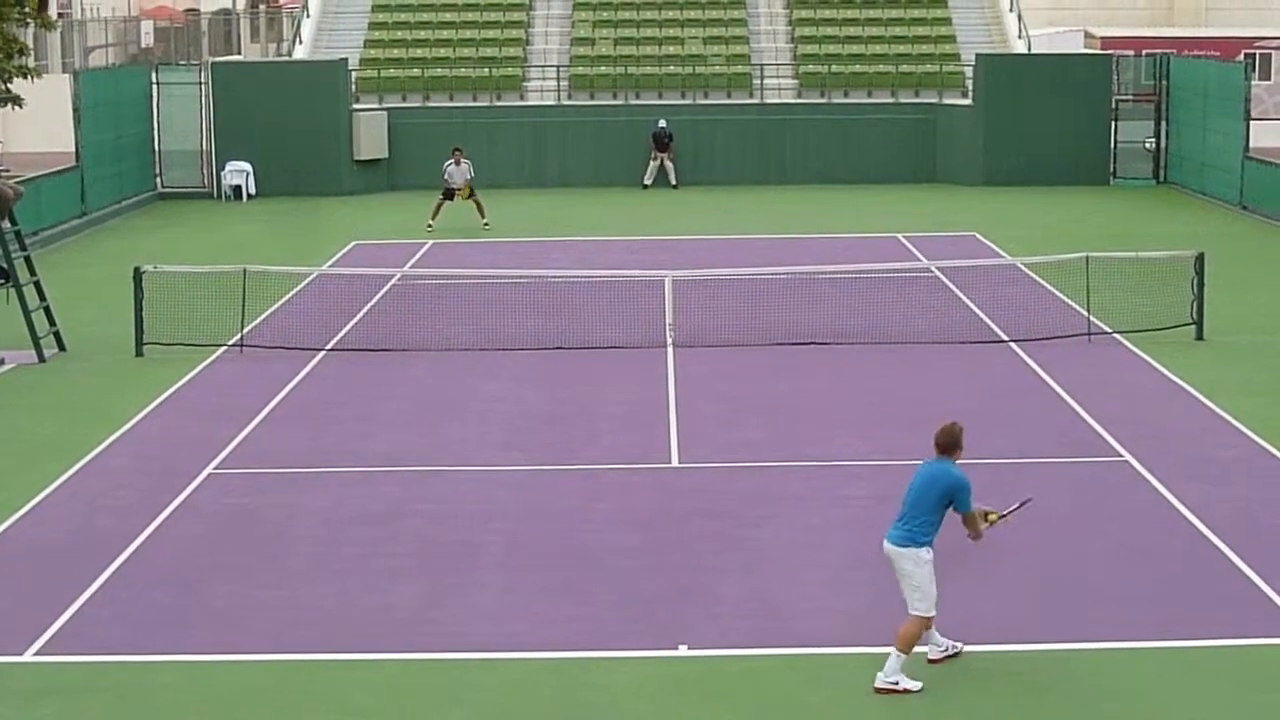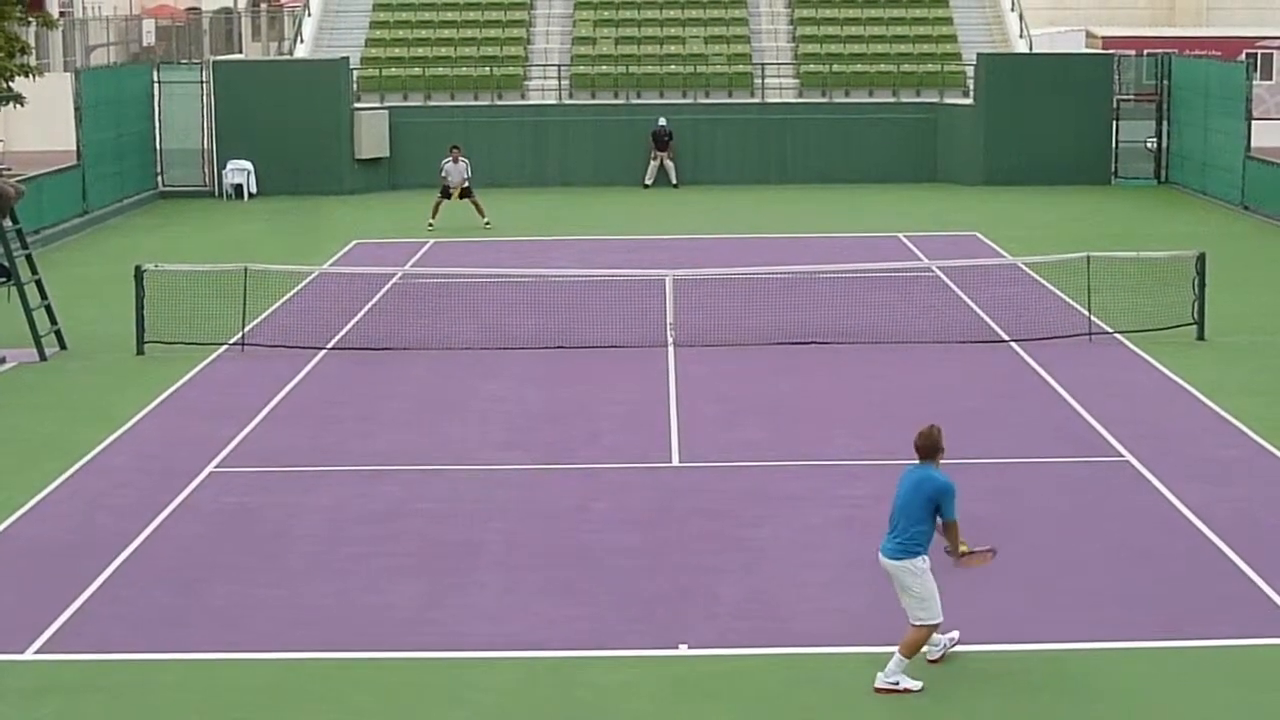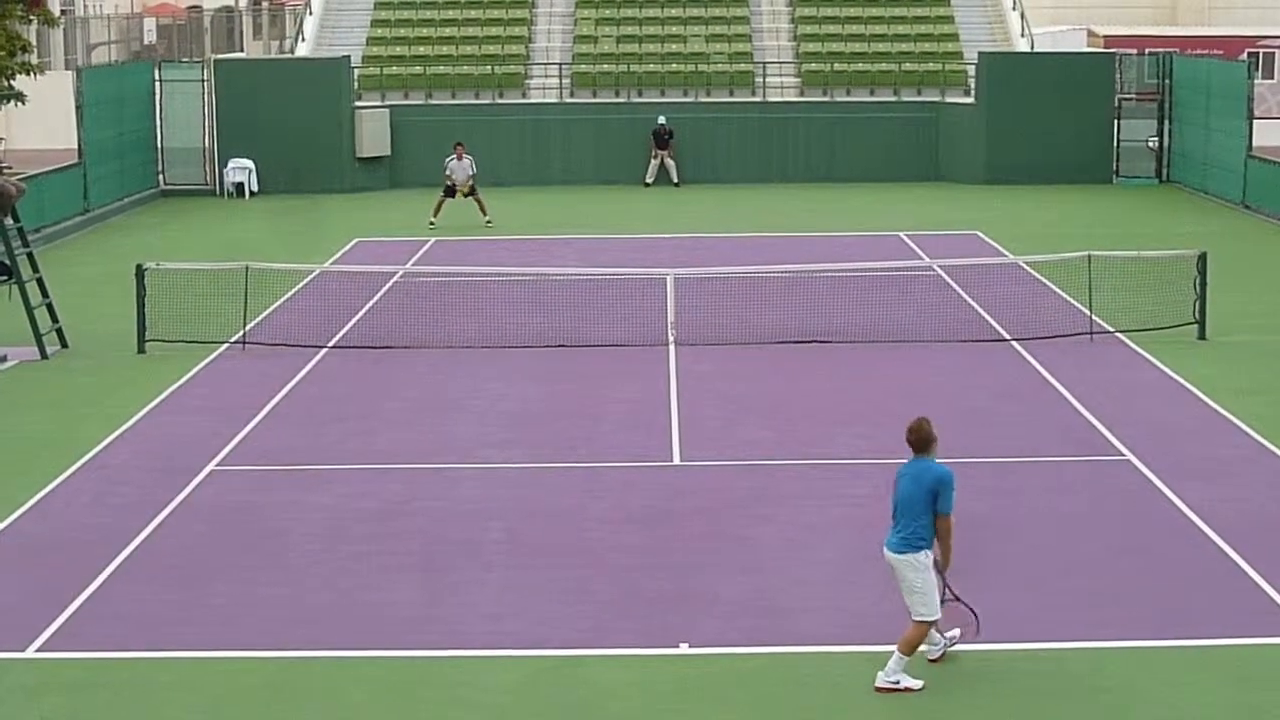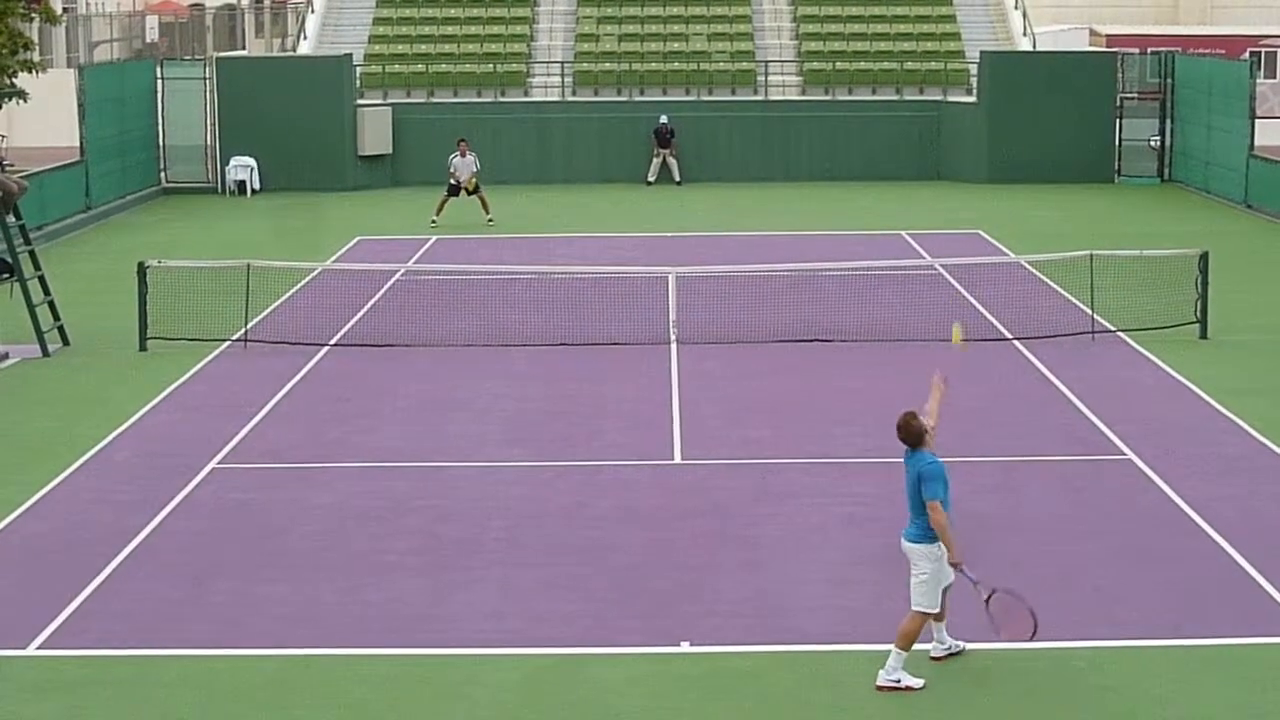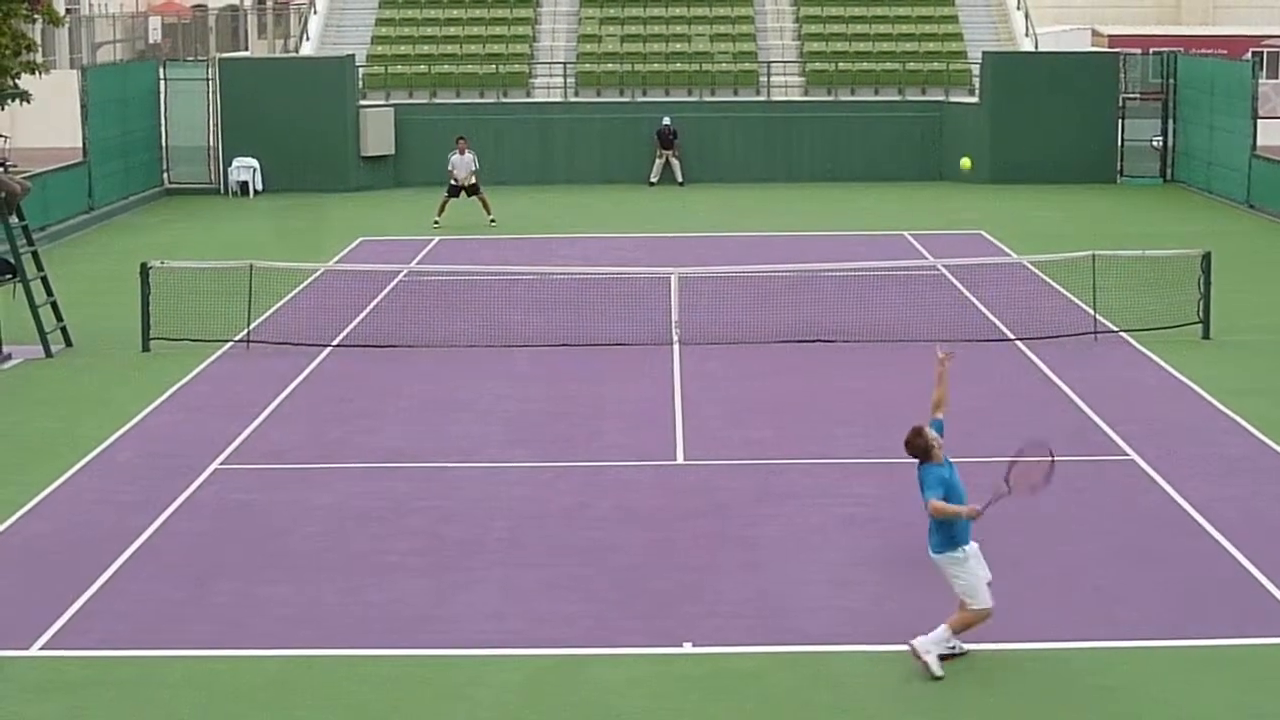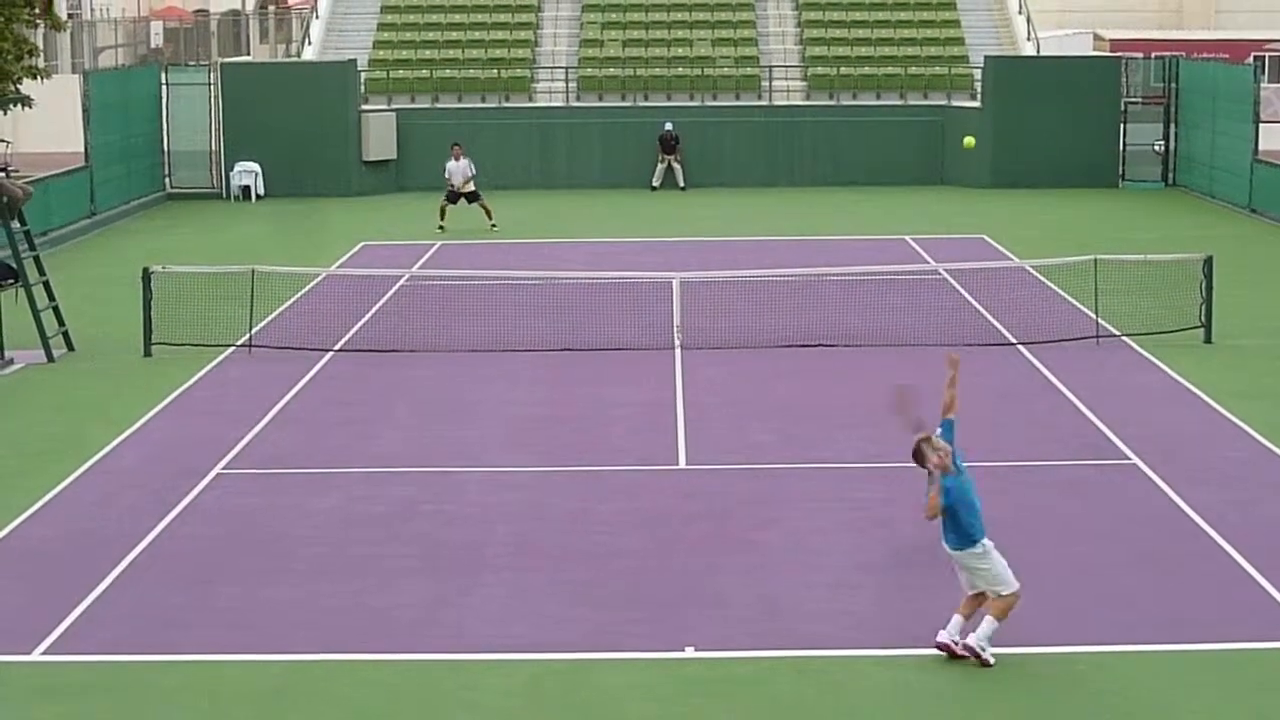
dt=0.3s
person 1, frame 1
left shoulder: (926, 468)
right shoulder: (958, 479)
right elbow: (967, 519)
left wrist: (975, 510)
right wrist: (977, 531)
left hip: (894, 540)
right hip: (912, 548)
left knee: (923, 602)
right knee: (920, 614)
left ankle: (937, 646)
right ankle: (889, 675)
person 1, frame 2
left shoulder: (909, 474)
right shoulder: (943, 483)
right elbow: (949, 525)
left wrist: (950, 541)
right wrist: (955, 546)
left hip: (890, 552)
right hip: (908, 559)
left knee: (921, 611)
right knee: (928, 621)
left ankle: (936, 645)
right ankle: (889, 677)
person 1, frame 3
left shoulder: (903, 471)
right shoulder: (942, 474)
right elbow: (943, 522)
right wrist: (945, 557)
left hip: (895, 547)
right hip: (912, 554)
left knee: (923, 606)
right knee: (924, 619)
left ankle: (936, 644)
right ankle: (890, 675)
person 1, frame 4
left shoulder: (913, 455)
right shoulder: (930, 467)
left elbow: (930, 417)
right elbow: (935, 512)
left wrist: (938, 388)
right wrist: (950, 548)
left hip: (919, 540)
right hip: (925, 545)
left knee: (943, 586)
right knee: (922, 611)
left ankle: (941, 642)
right ankle: (890, 673)
person 1, frame 5
left shoulder: (932, 456)
right shoulder: (933, 475)
left elbow: (938, 407)
right elbow: (934, 507)
left wrist: (941, 369)
right wrist: (963, 511)
left hip: (961, 545)
right hip: (951, 551)
left knee: (980, 586)
right knee: (979, 610)
left ankle: (946, 643)
right ankle: (928, 643)
person 1, frame 6
left shoulder: (947, 453)
right shoulder: (943, 484)
left elbow: (947, 413)
right elbow: (931, 513)
left wrist: (952, 375)
right wrist: (933, 480)
left hip: (962, 547)
right hip: (971, 549)
left knee: (979, 592)
right knee: (1010, 594)
left ankle: (949, 635)
right ankle: (978, 639)
